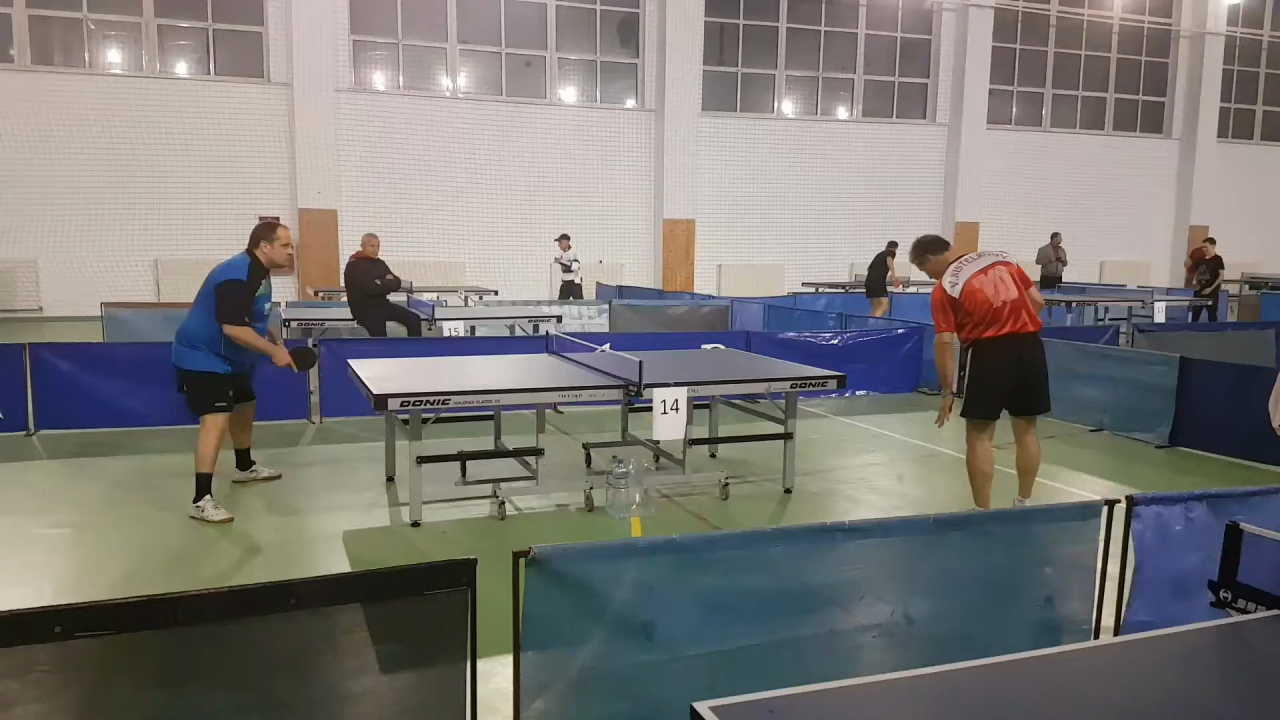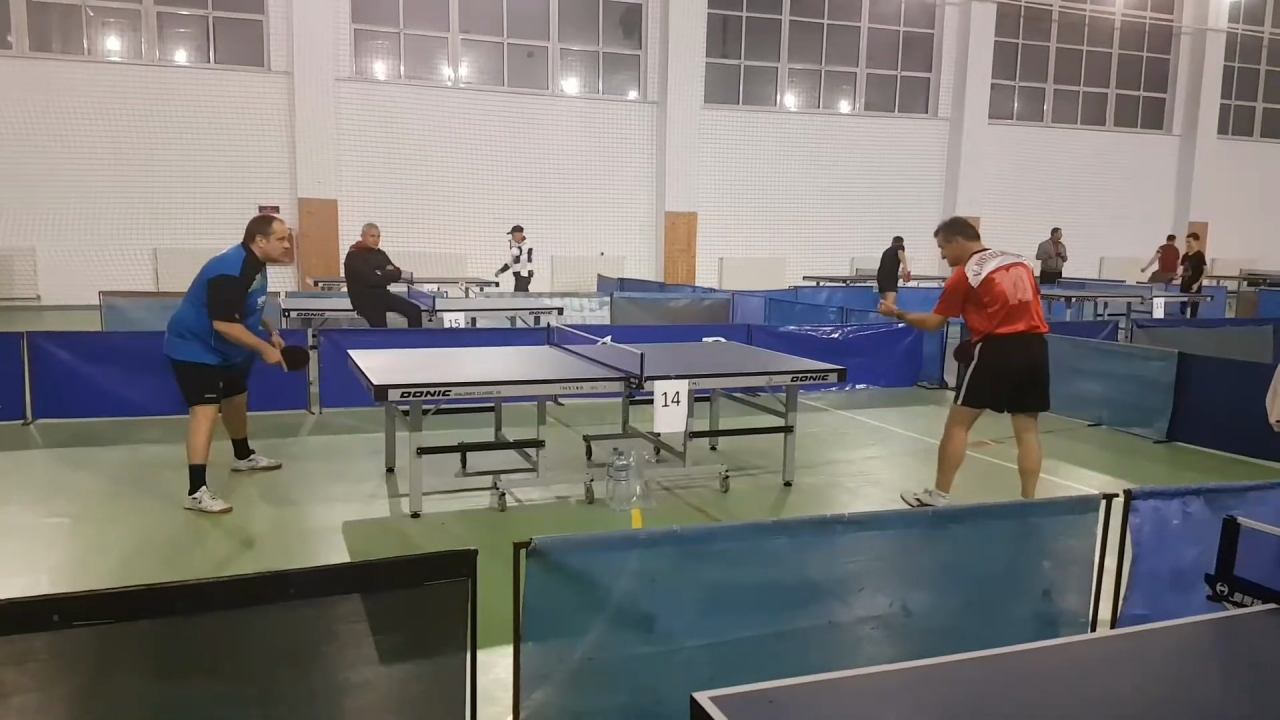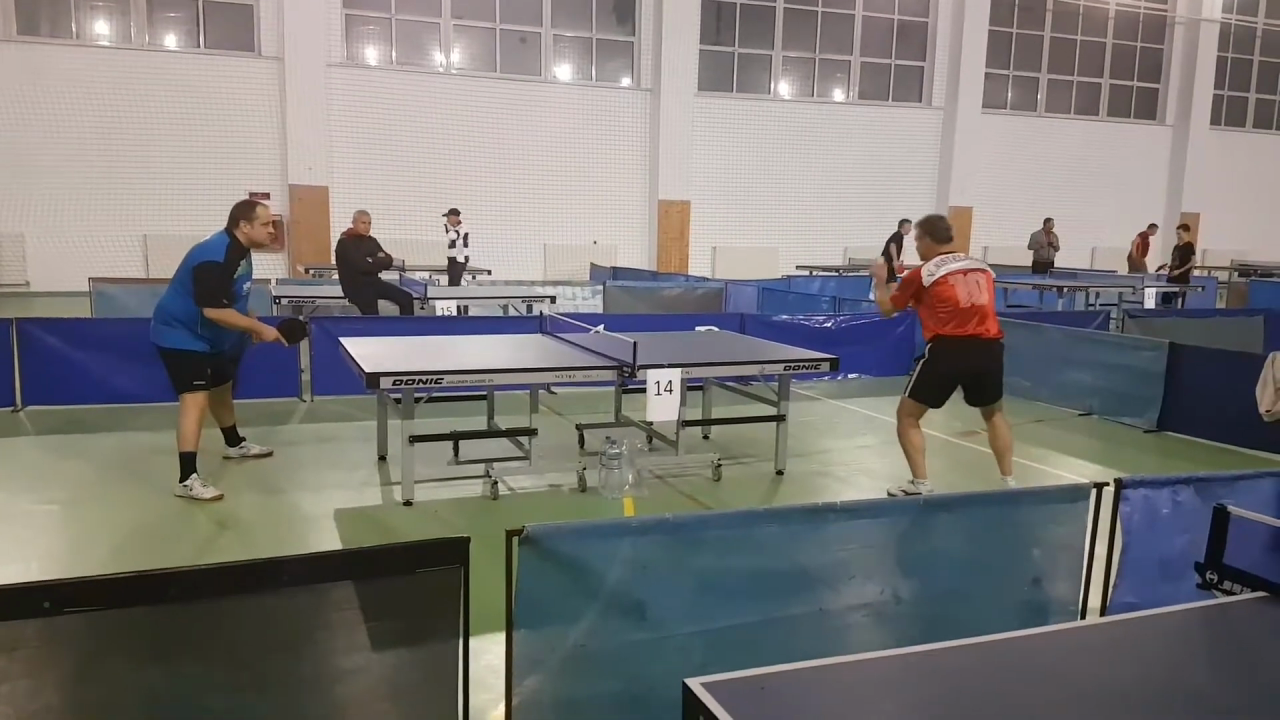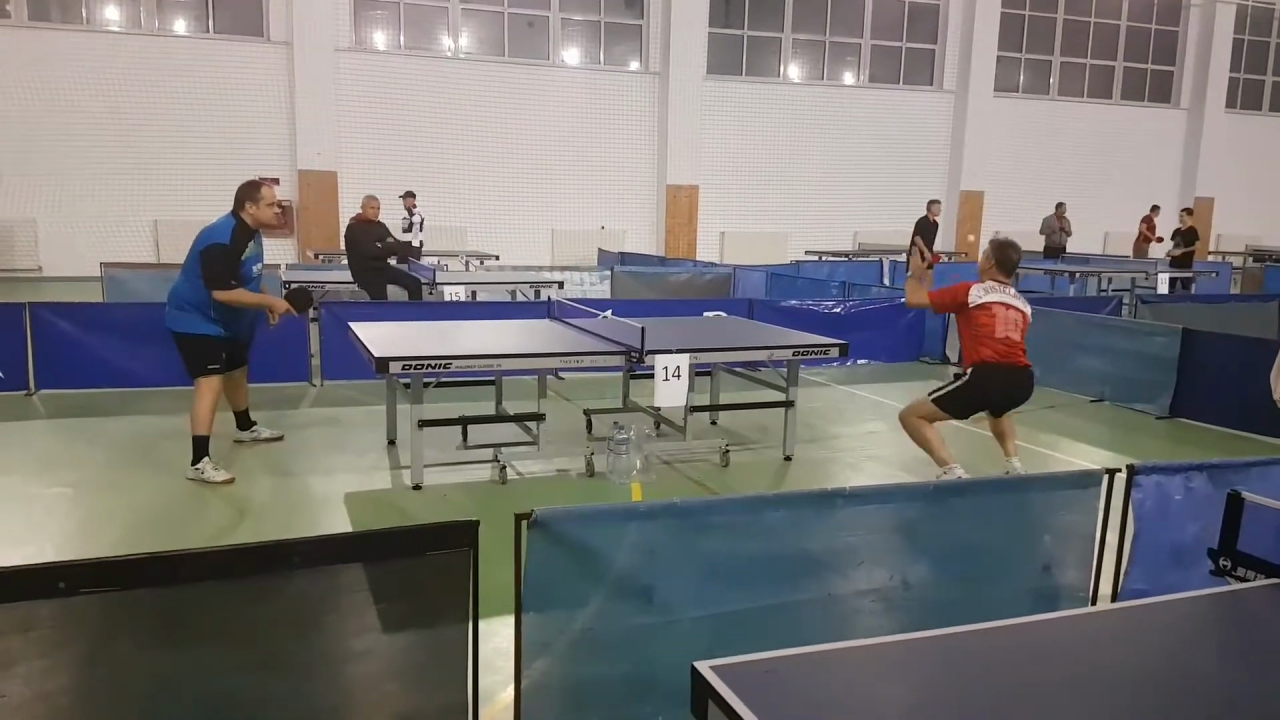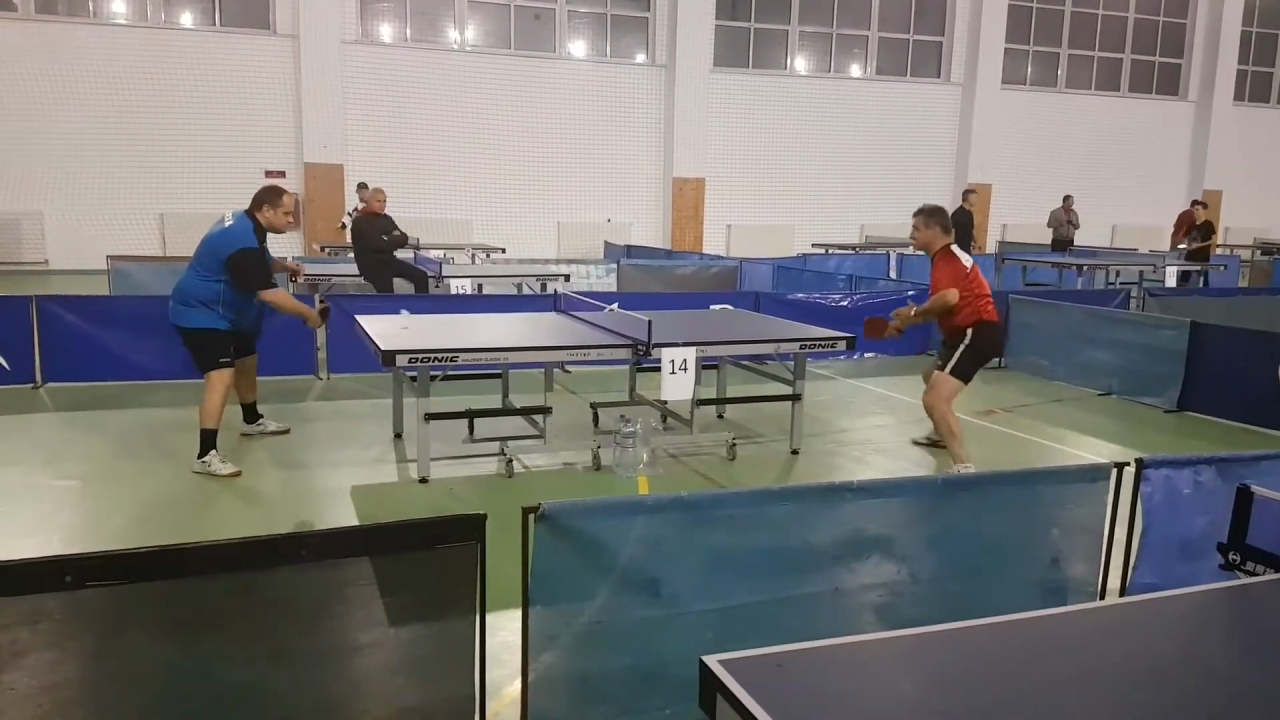
dt=0.7s
person 1, frame 1
left shoulder: (257, 271)
right shoulder: (238, 277)
right elbow: (233, 327)
left wrist: (274, 339)
right wrist: (273, 352)
left hip: (226, 358)
right hip: (202, 357)
left knee: (243, 408)
right knee: (216, 420)
left ankle: (245, 467)
right ankle: (201, 500)
person 1, frame 2
left shoulder: (254, 264)
right shoulder: (231, 271)
right elbow: (224, 323)
left wrist: (272, 332)
right wrist: (264, 349)
left hip: (221, 349)
right hip: (194, 347)
left knee: (236, 399)
right knee: (206, 411)
left ankle: (244, 456)
right ankle: (197, 492)
person 1, frame 3
left shoulder: (239, 250)
right shoulder: (215, 257)
right elbow: (215, 310)
left wrist: (251, 321)
right wrist: (259, 328)
left hip: (208, 337)
right hip: (181, 334)
left knee: (222, 387)
right knee: (195, 399)
left ankle: (234, 444)
right ankle: (187, 479)
person 1, frame 4
left shoulder: (250, 233)
right shoulder: (222, 240)
right elbow: (223, 292)
left wrist: (267, 303)
right wrist: (270, 301)
left hip: (226, 322)
right hip: (197, 320)
left knee: (236, 372)
right knee: (210, 383)
left ankle: (246, 428)
right ankle: (199, 462)
person 1, frame 5
left shoulder: (245, 226)
right shoulder: (246, 243)
left elbow: (262, 263)
right elbow: (269, 293)
left wrist: (285, 267)
right wrist: (309, 314)
left hip: (221, 314)
right hip: (198, 316)
left knee: (245, 361)
right knee: (223, 376)
left ankle: (253, 420)
right ankle: (207, 454)
person 2, frame 1
left shoulder: (944, 287)
right shoulder: (1003, 259)
left elbow: (945, 342)
right elbow: (1037, 301)
left wrist: (947, 393)
left hip: (989, 353)
right hip: (1029, 347)
left knee: (979, 437)
right knee: (1027, 432)
left ankle: (983, 513)
right ankle: (1024, 505)
person 2, frame 2
left shoulder: (965, 275)
right shoulder: (1020, 261)
left elbow: (935, 322)
right elbow: (1034, 306)
left wrist: (898, 314)
left hip: (996, 350)
right hip: (1034, 348)
left knee: (958, 424)
right knee: (1027, 431)
left ankle: (939, 496)
right ankle: (1028, 503)
person 2, frame 3
left shoulder: (922, 273)
right shoulder: (982, 268)
left elbow: (887, 308)
left wrist: (880, 281)
left hip: (947, 350)
right hip: (988, 349)
left knee: (907, 416)
right knee: (994, 415)
left ankle: (921, 485)
right ankle: (1009, 483)
person 2, frame 4
left shoulder: (969, 292)
right shoulder: (1022, 304)
left elbow: (914, 299)
left wrist: (915, 272)
left hip: (985, 377)
right hip: (1022, 381)
left knee: (911, 416)
right knee: (997, 410)
left ankle: (951, 471)
right ankle: (1013, 465)
person 2, frame 5
left shoulder: (946, 259)
right shoulder: (948, 257)
left elbow: (949, 298)
right elbow: (939, 306)
left wrist: (913, 312)
right wrist: (904, 322)
left hip: (974, 334)
right hip: (966, 333)
left knee: (933, 400)
right knee: (931, 378)
left ankle: (963, 469)
right ankle: (942, 434)
